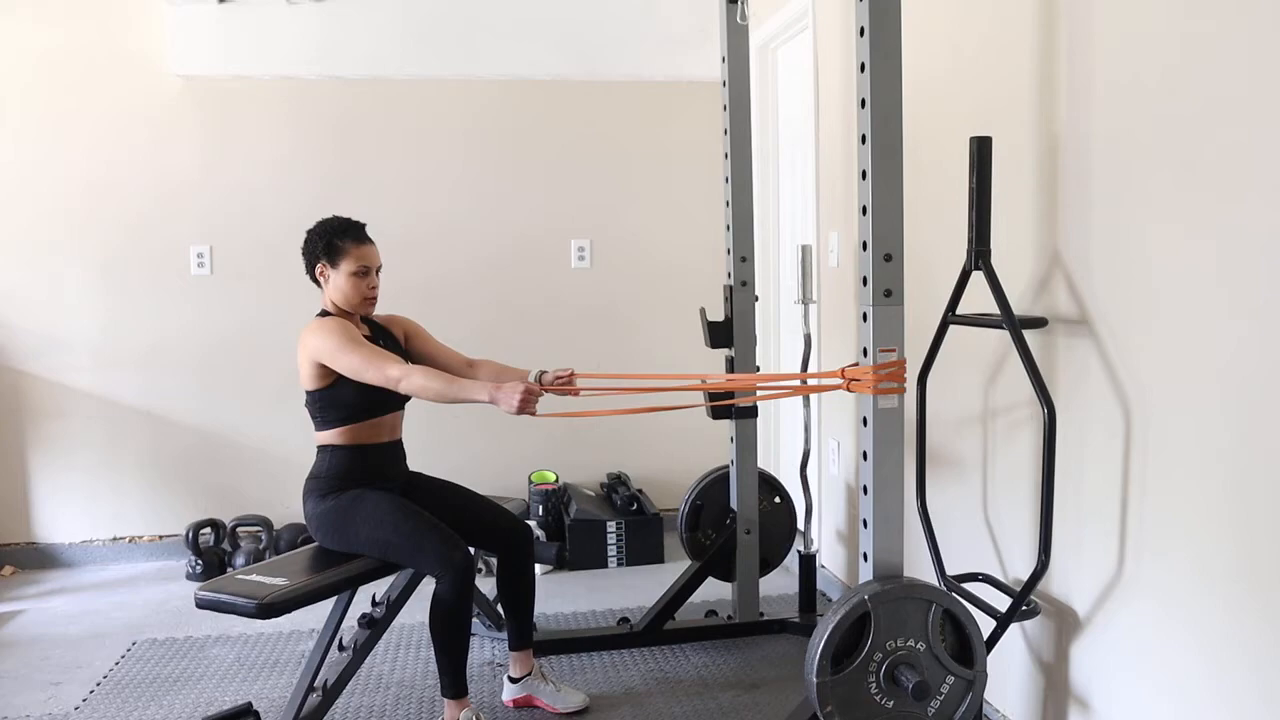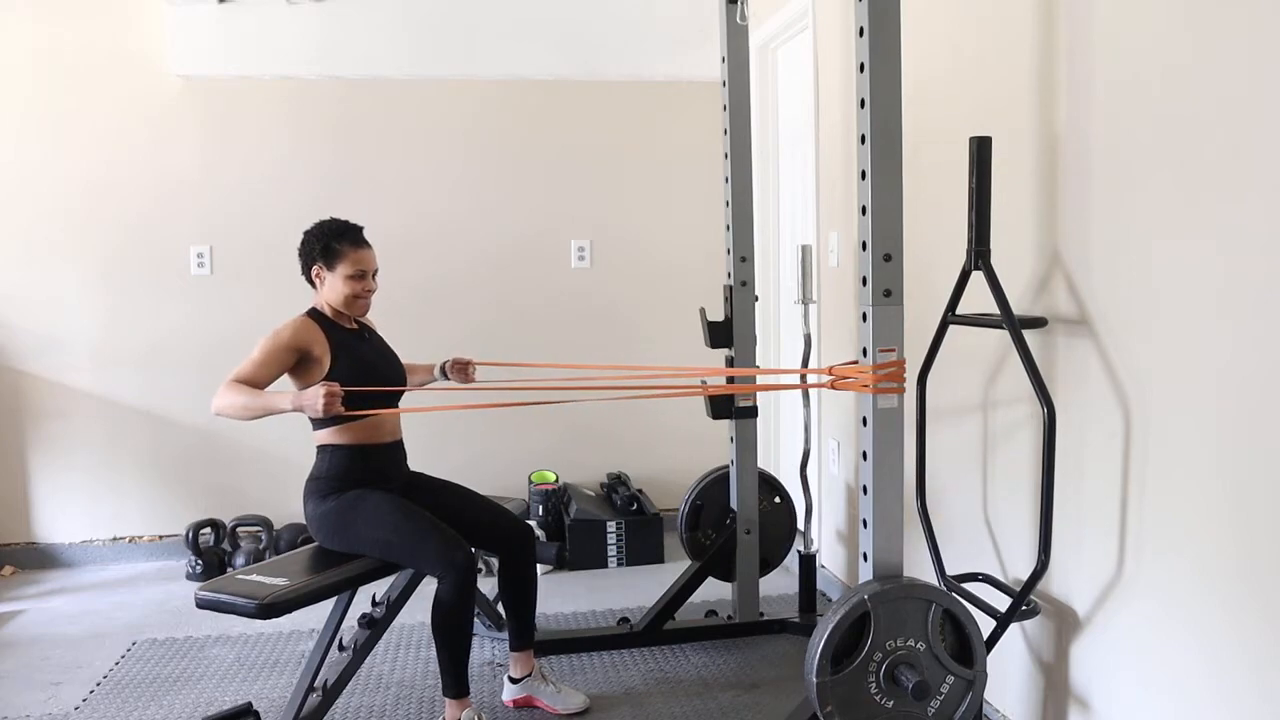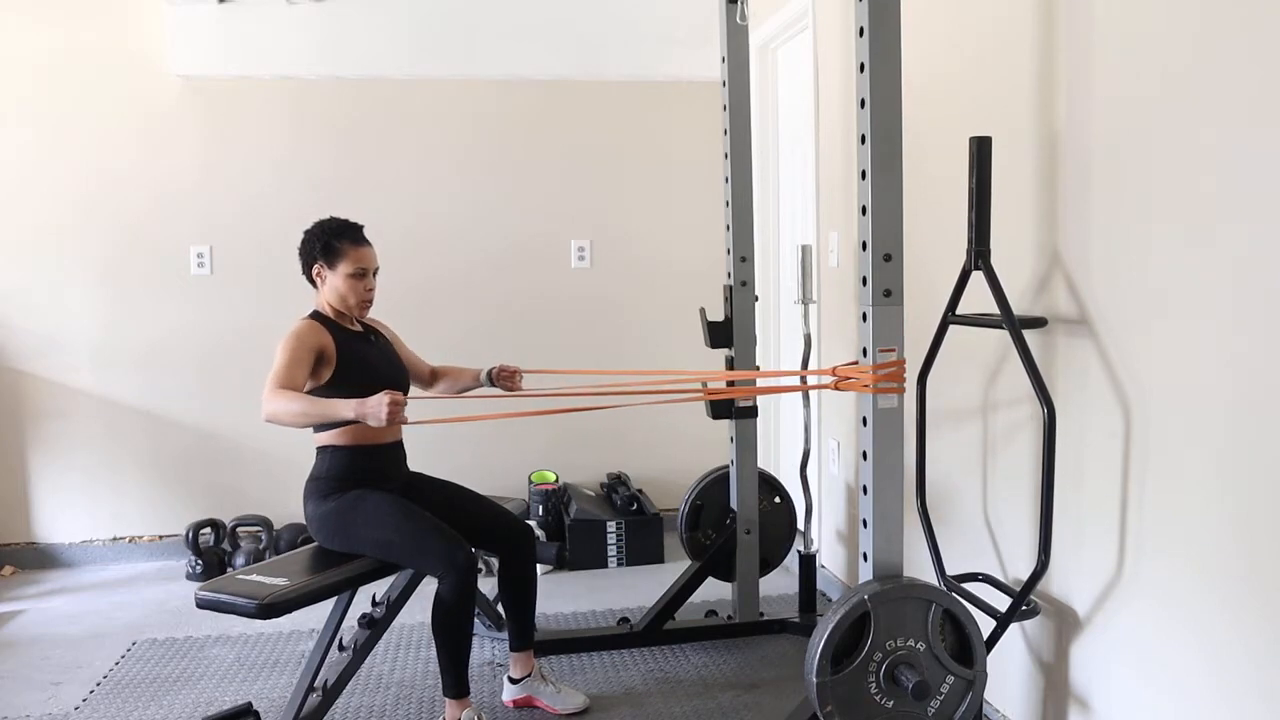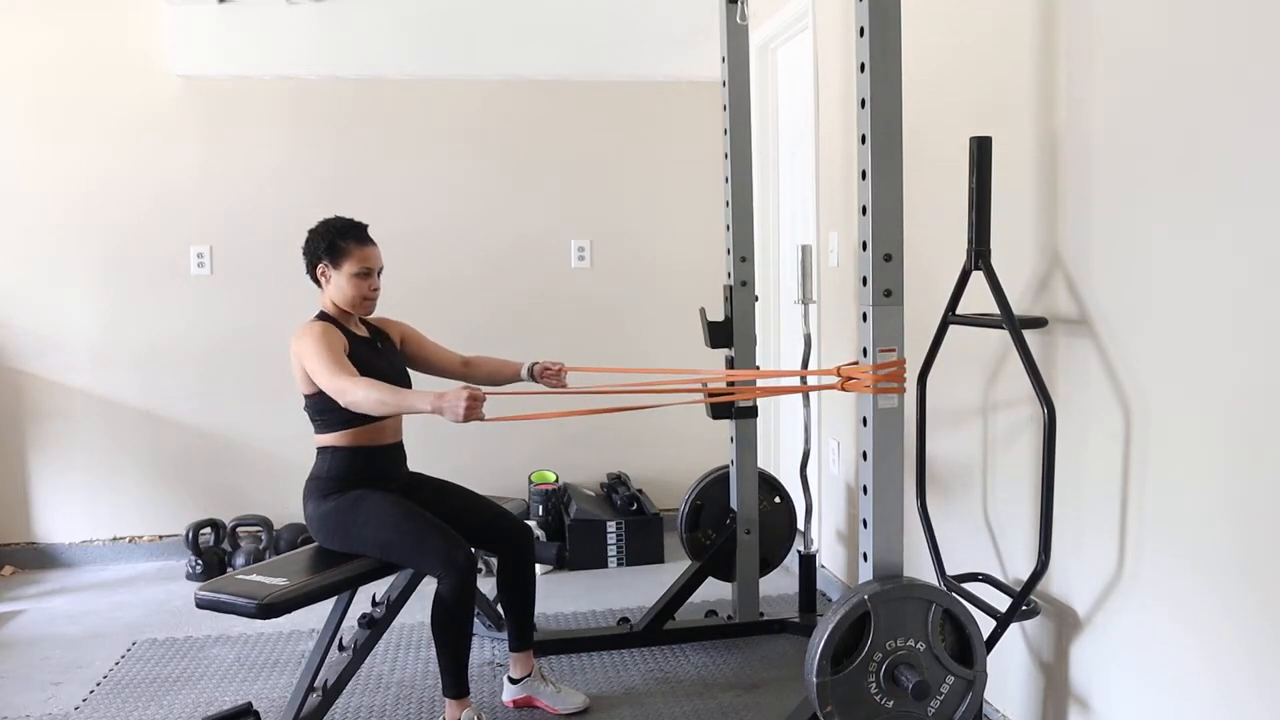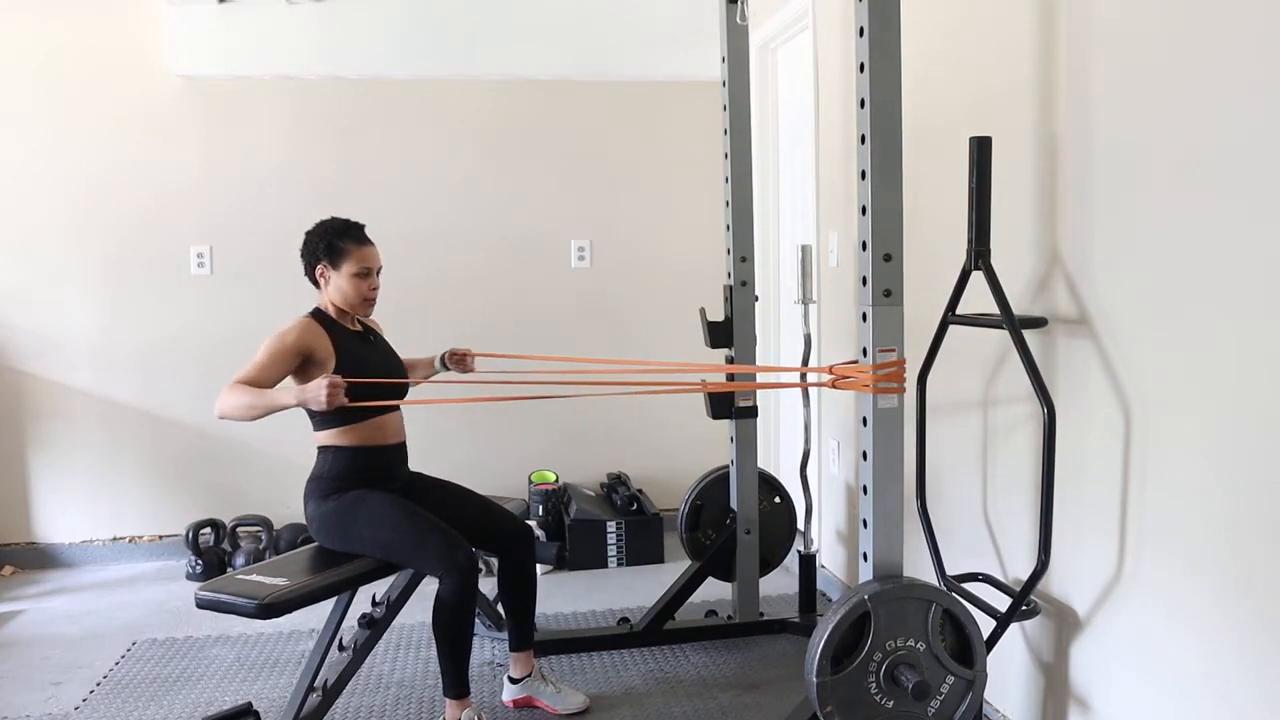
dt=1s
person 1, frame 1
left shoulder: (393, 327)
right shoulder: (323, 334)
left elbow: (466, 367)
right elbow: (403, 380)
left wrist: (536, 377)
right wrist: (493, 393)
left hip: (395, 479)
right hip: (340, 495)
left knee: (514, 535)
right knee: (453, 562)
left ankle: (522, 676)
person 1, frame 2
left shoulder: (364, 328)
right shoulder: (301, 333)
right elbow: (225, 398)
left wrist: (441, 371)
right wrist: (298, 400)
left hip: (396, 479)
right hip: (342, 494)
left knee: (516, 536)
right knee: (456, 561)
left ankle: (523, 677)
person 1, frame 3
left shoulder: (375, 332)
right shoulder: (308, 334)
left elbow: (431, 378)
right elbow: (274, 405)
left wrist: (486, 377)
right wrist: (358, 409)
left hip: (396, 479)
right hip: (342, 494)
left knee: (516, 536)
right knee: (456, 561)
left ankle: (522, 677)
person 1, frame 4
left shoulder: (386, 332)
right shoulder: (315, 337)
left elbow: (461, 365)
right elbow: (351, 392)
left wrist: (529, 371)
right wrist: (436, 403)
left hip: (396, 480)
right hip: (342, 495)
left knee: (515, 535)
right knee: (455, 561)
left ankle: (523, 677)
person 1, frame 5
left shoulder: (369, 329)
right shoulder: (304, 335)
right elbow: (228, 402)
left wrist: (441, 362)
right wrist: (301, 395)
left hip: (397, 480)
right hip: (343, 494)
left knee: (516, 536)
right knee: (457, 562)
left ankle: (522, 677)
